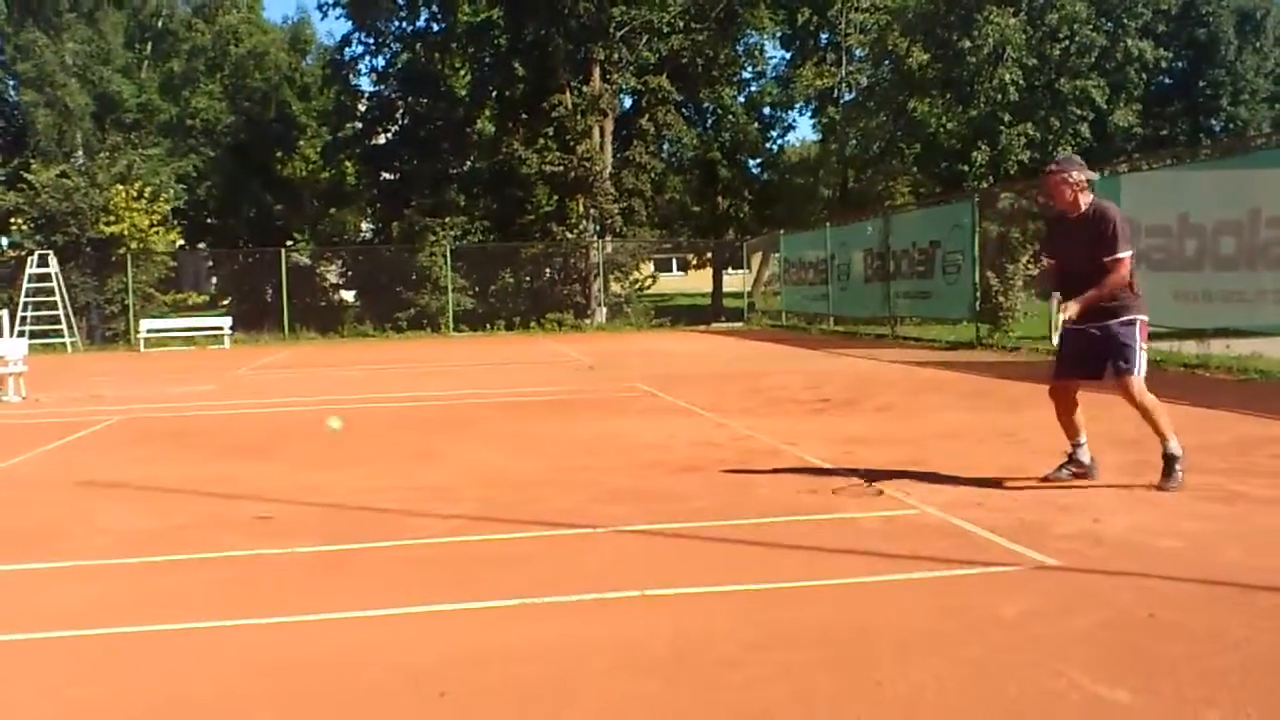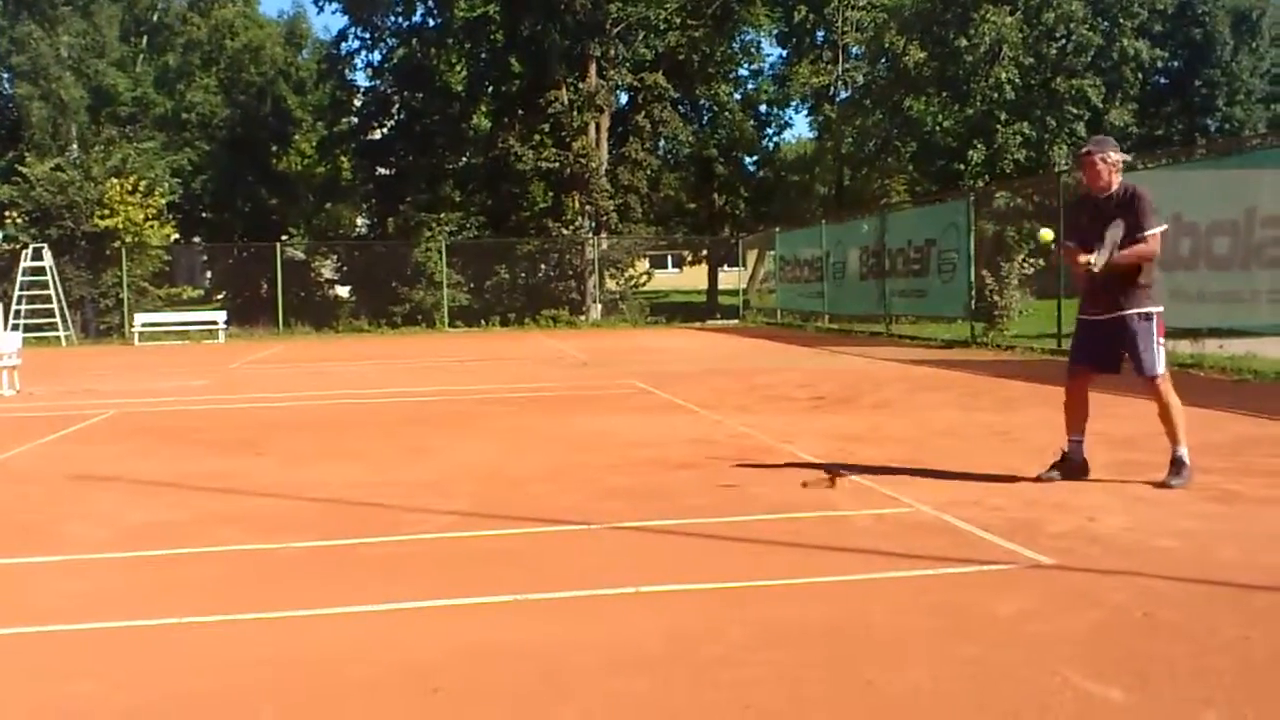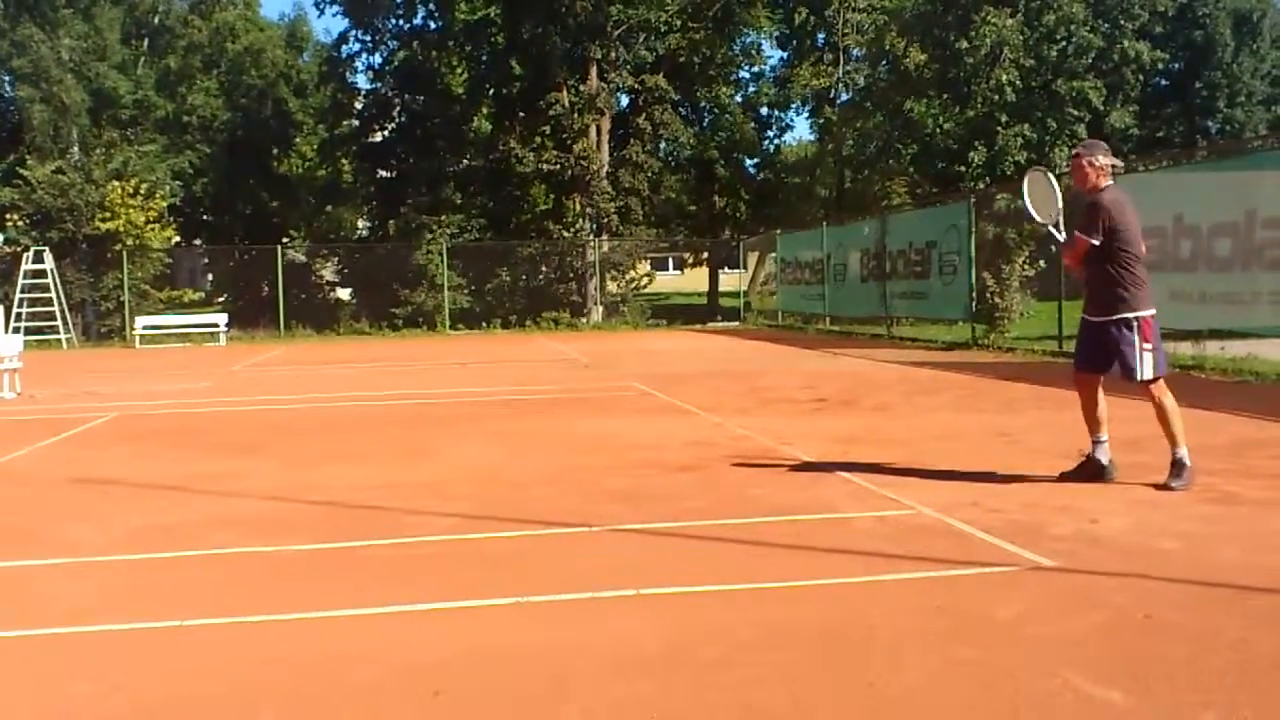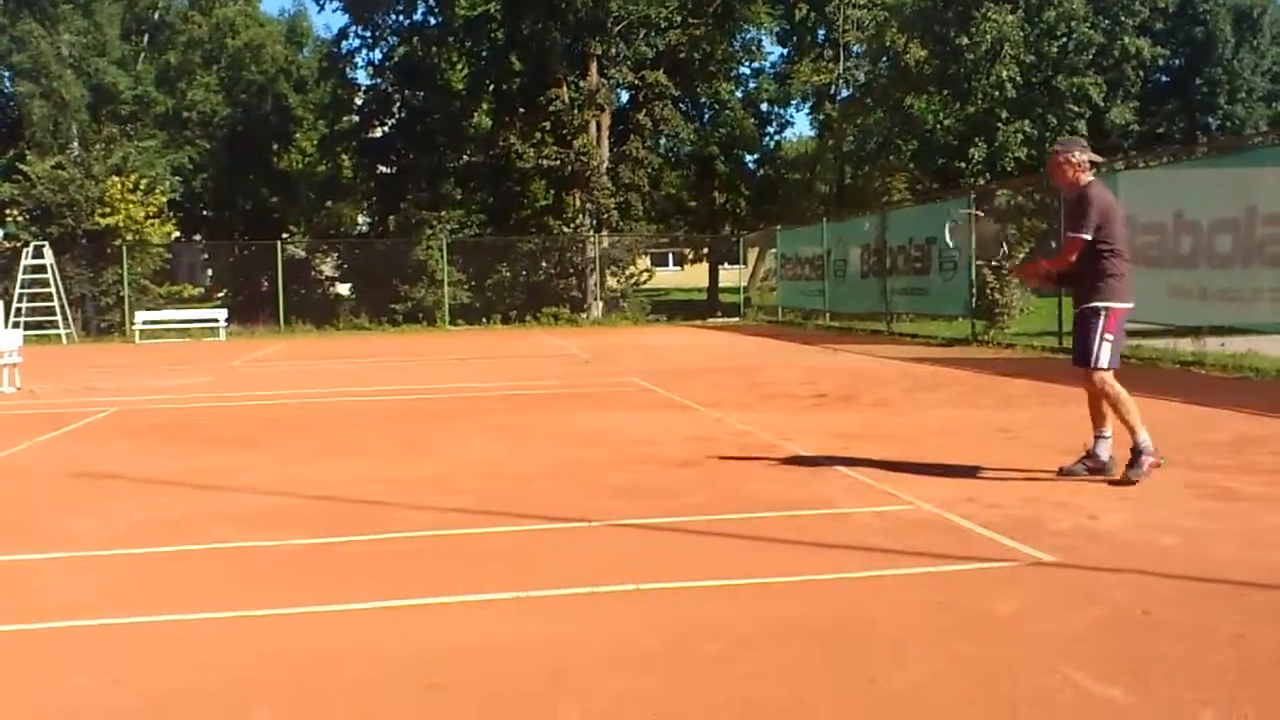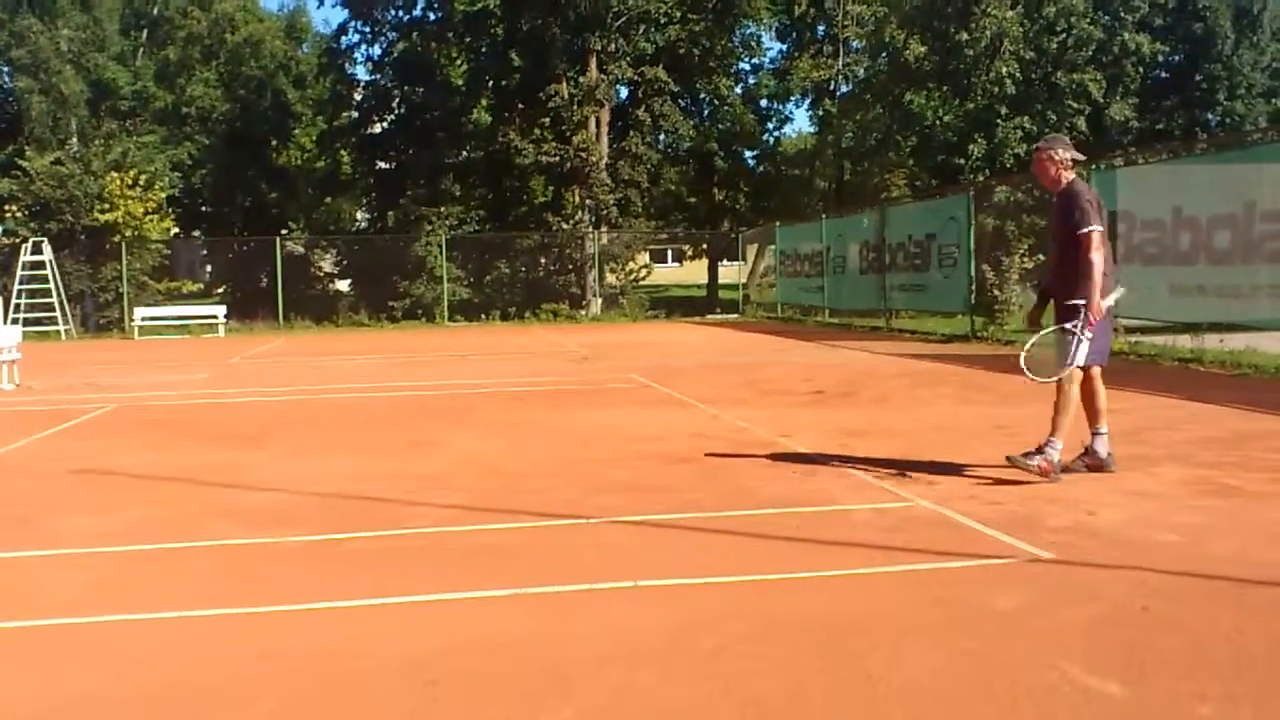
dt=0.3s
person 1, frame 1
left shoulder: (1107, 216)
right shoulder: (1054, 224)
left elbow: (1121, 274)
right elbow: (1051, 270)
left wrist: (1078, 304)
right wrist: (1062, 303)
left hip: (1121, 314)
right hip: (1079, 321)
left knee: (1132, 389)
right knee: (1060, 389)
left ankle: (1174, 455)
right ankle: (1081, 459)
person 1, frame 2
left shoulder: (1136, 198)
right shoulder: (1079, 207)
left elbow: (1151, 248)
right elbow: (1073, 257)
left wrist: (1105, 259)
right wrist: (1084, 262)
left hip: (1138, 306)
right hip: (1095, 309)
left knee: (1159, 384)
right knee: (1076, 383)
left ankle: (1181, 460)
right ankle: (1075, 457)
person 1, frame 3
left shoulder: (1100, 203)
right shoulder: (1111, 200)
left elbow: (1074, 254)
right elbow: (1138, 249)
left wrist: (1071, 256)
right wrist: (1091, 266)
left hip: (1128, 310)
right hip: (1100, 310)
left knee: (1152, 385)
right knee: (1086, 381)
left ankle: (1181, 462)
right ankle: (1100, 459)
person 1, frame 4
left shoulder: (1089, 197)
right shoulder: (1085, 195)
left elbow: (1070, 254)
left wrist: (1035, 268)
right wrist: (1047, 273)
left hip: (1106, 298)
right hip: (1093, 298)
left knee: (1097, 378)
right knee: (1092, 378)
left ankle: (1144, 448)
right ankle: (1101, 454)
person 1, frame 5
left shoulder: (1078, 195)
right shoulder: (1061, 198)
left elbow: (1093, 246)
left wrist: (1095, 295)
right wrist: (1040, 302)
left hip: (1083, 298)
right hip: (1072, 297)
left knee: (1069, 372)
right knee: (1088, 372)
left ankle: (1051, 455)
right ankle: (1099, 451)
